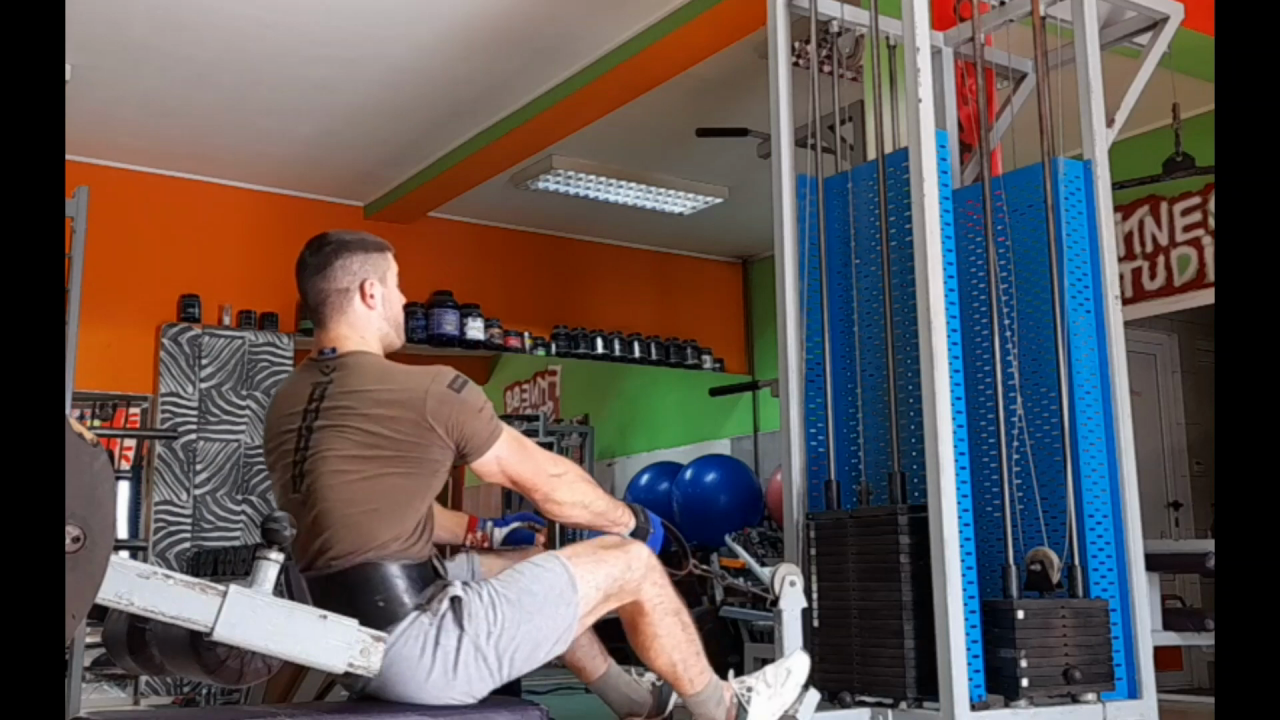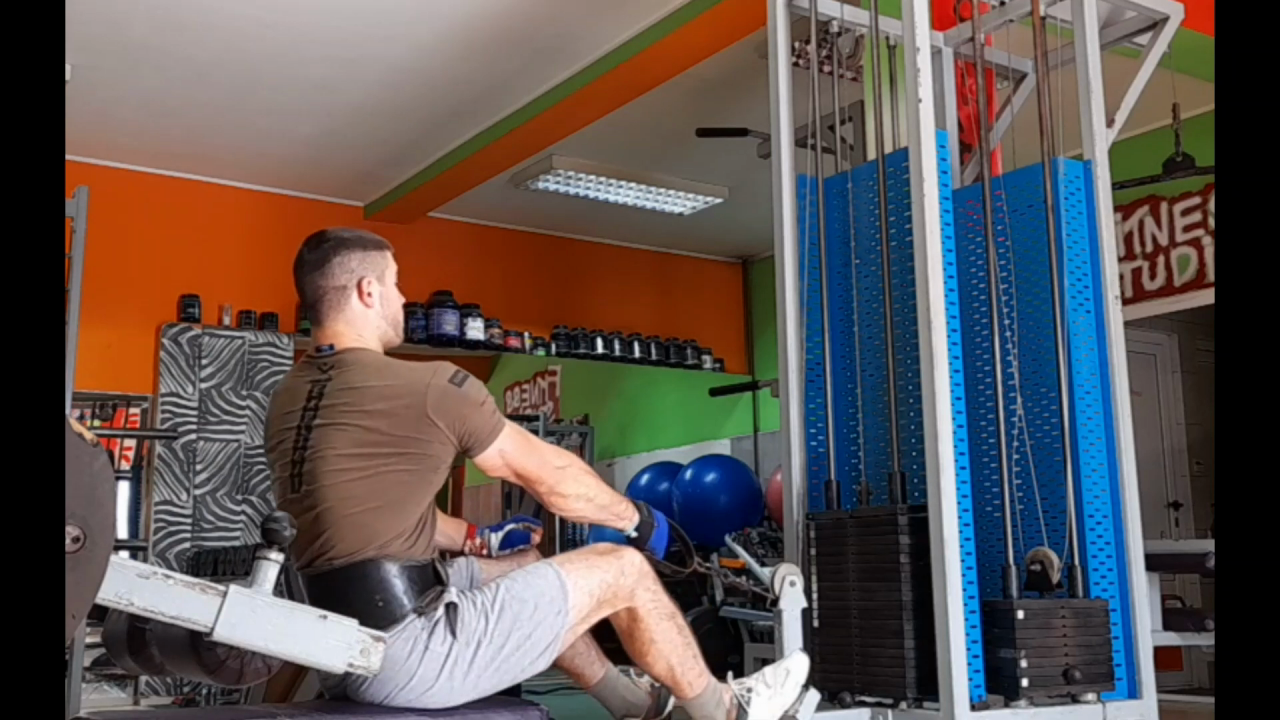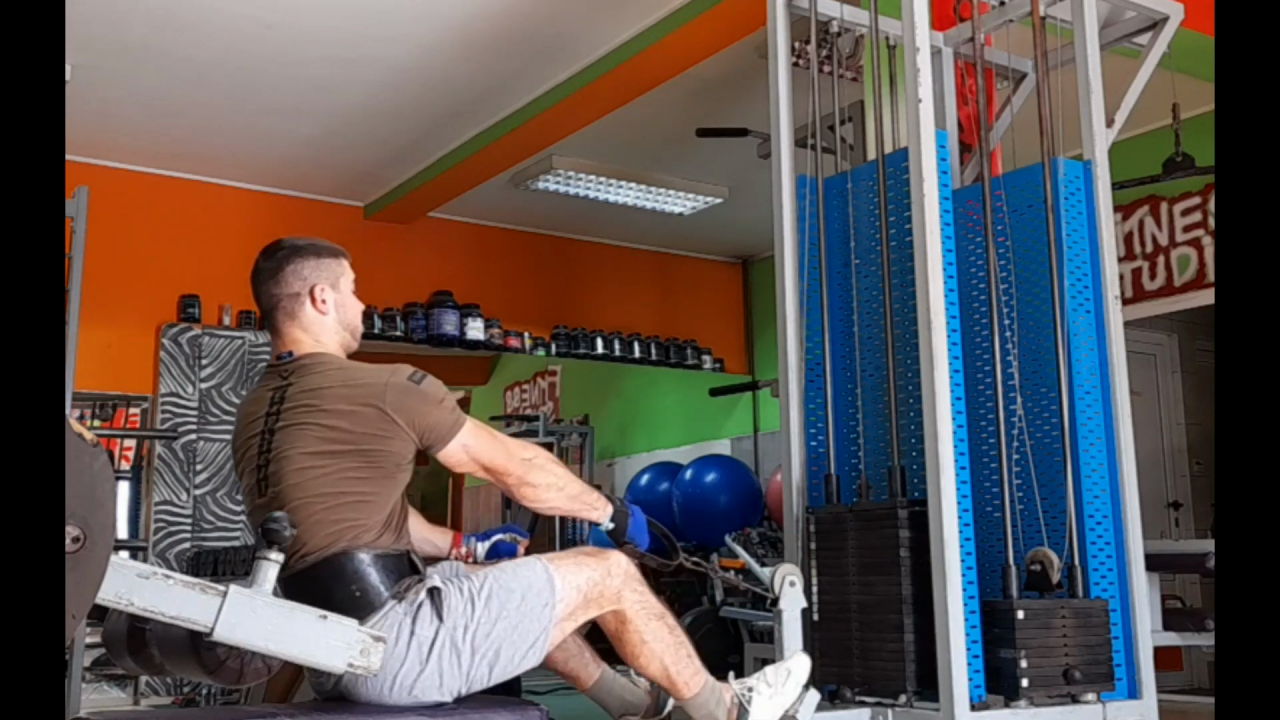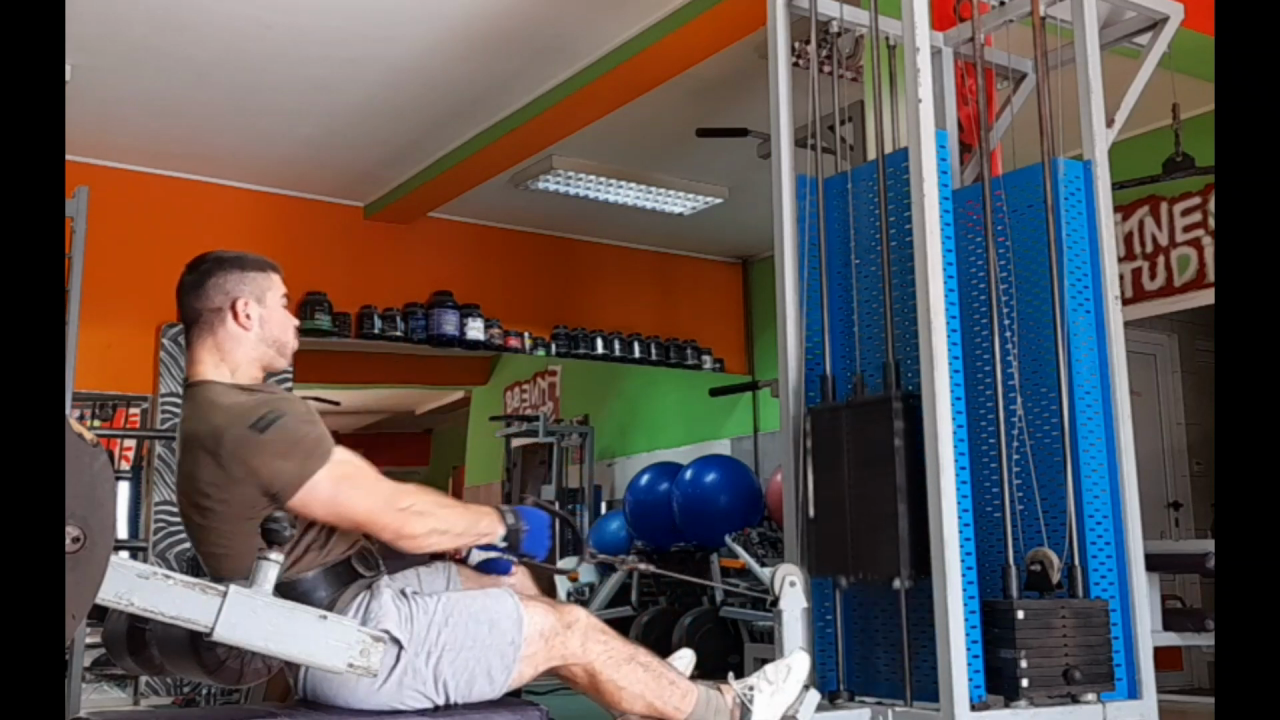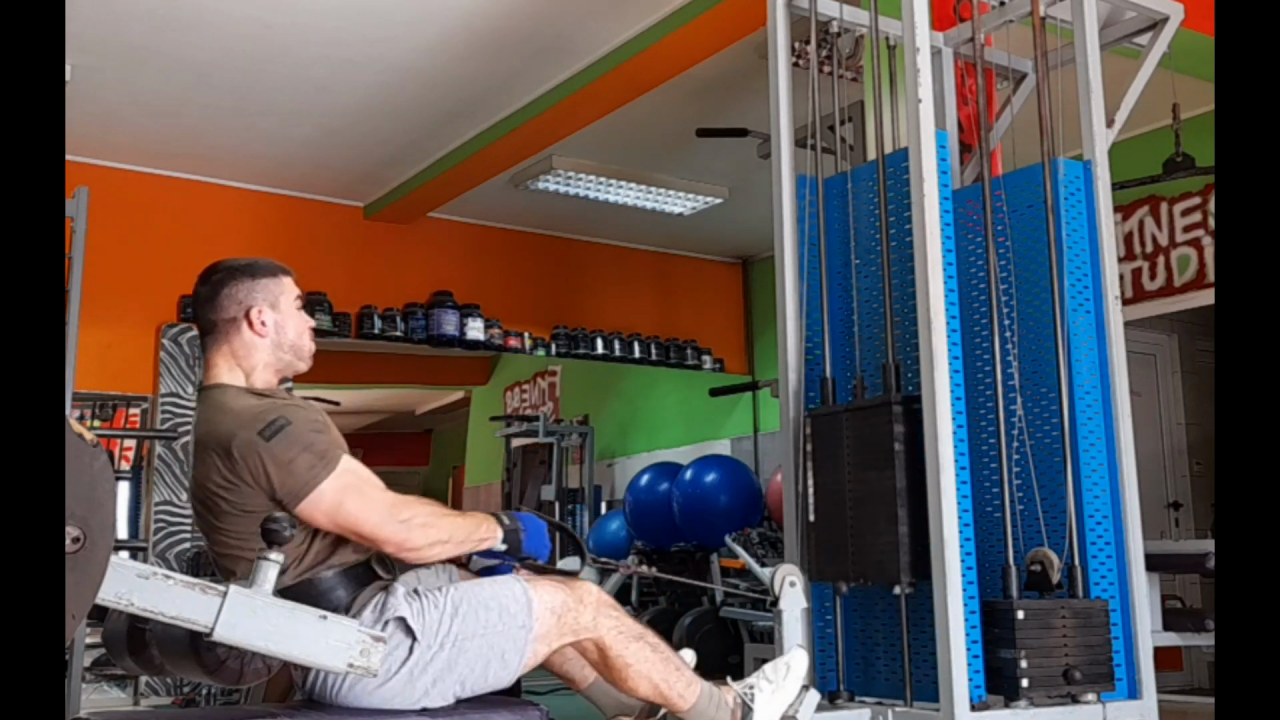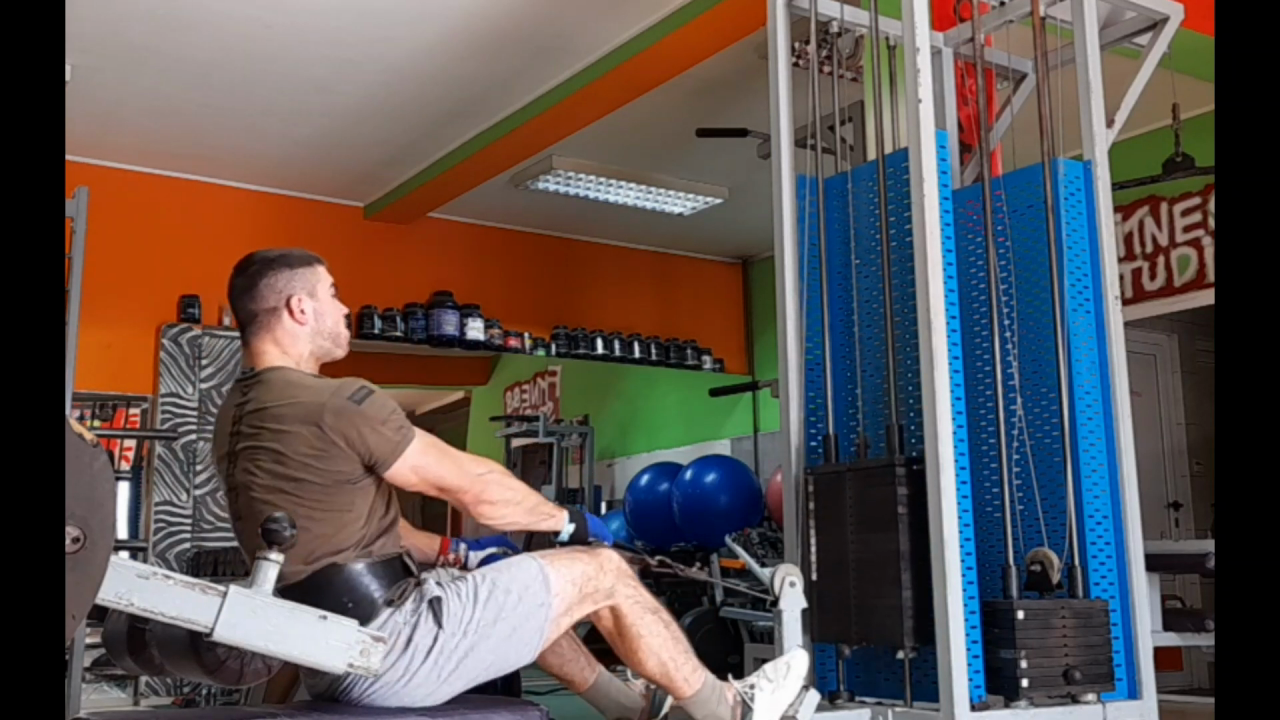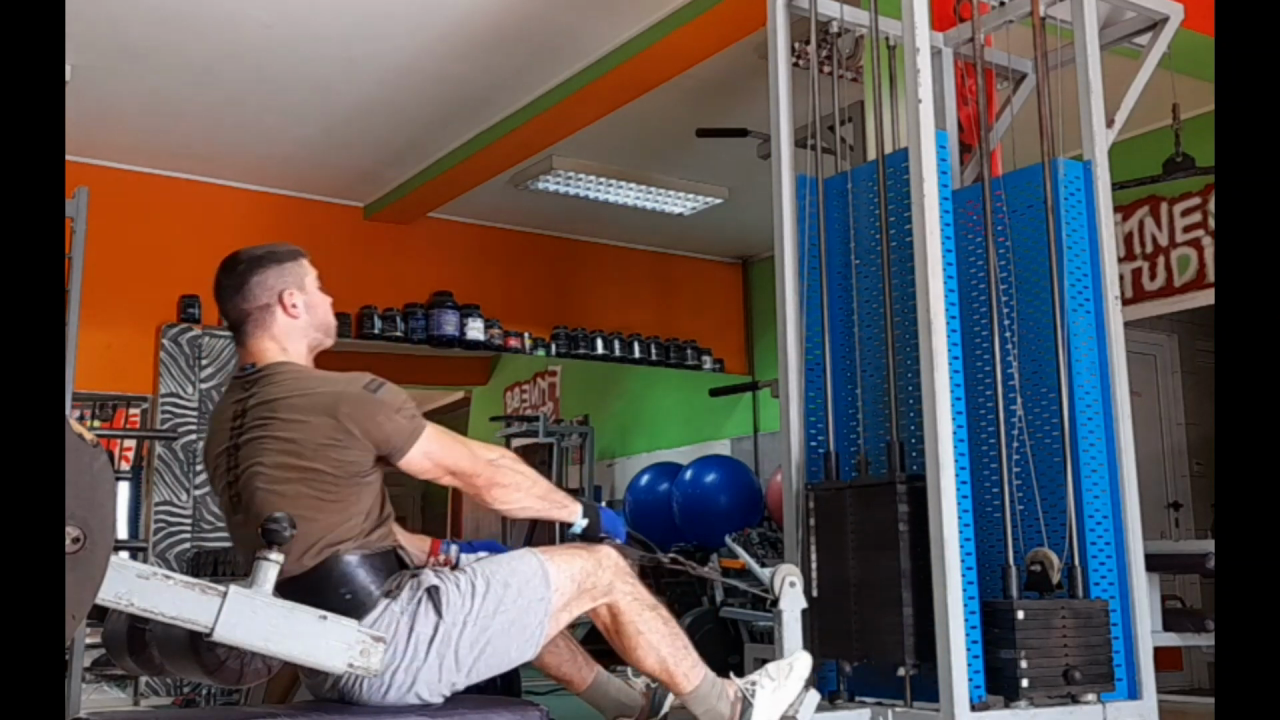
dt=0.5s
person 1, frame 1
left shoulder: (286, 405)
right shoulder: (428, 391)
right elbow: (546, 480)
left wrist: (478, 533)
right wrist: (632, 522)
right hip: (420, 647)
left knee: (525, 563)
right knee: (631, 563)
person 1, frame 2
left shoulder: (287, 401)
right shoulder: (429, 387)
right elbow: (549, 474)
left wrist: (473, 540)
right wrist: (638, 519)
right hip: (407, 650)
left knee: (518, 564)
right knee: (621, 571)
person 1, frame 3
left shoulder: (255, 414)
right shoulder: (384, 389)
right elbow: (516, 467)
left wrist: (460, 546)
right wrist: (613, 512)
right hip: (391, 639)
left knee: (513, 579)
right knee: (608, 575)
person 1, frame 4
left shoulder: (220, 414)
right shoulder: (250, 423)
left elbow: (361, 501)
right elbow: (395, 513)
left wrist: (463, 545)
right wrist: (504, 525)
left hip: (336, 622)
left knee: (506, 581)
right knee: (569, 629)
person 1, frame 5
left shoulder: (236, 414)
right shoulder: (261, 426)
left elbow: (366, 511)
right elbow: (397, 528)
left wrist: (478, 543)
right wrist: (500, 530)
left knee: (512, 584)
right knee: (581, 604)
person 1, frame 6
left shoulder: (241, 415)
right shoulder: (337, 404)
right elbow: (472, 486)
left wrist: (453, 552)
right wrist: (568, 521)
right hip: (387, 648)
left knee: (516, 584)
right knee: (600, 572)
person 1, frame 7
left shoulder: (233, 418)
right shoulder: (345, 398)
right elbow: (484, 472)
left wrist: (442, 552)
right wrist: (583, 513)
right hip: (384, 640)
left knee: (508, 587)
right knee: (600, 570)
